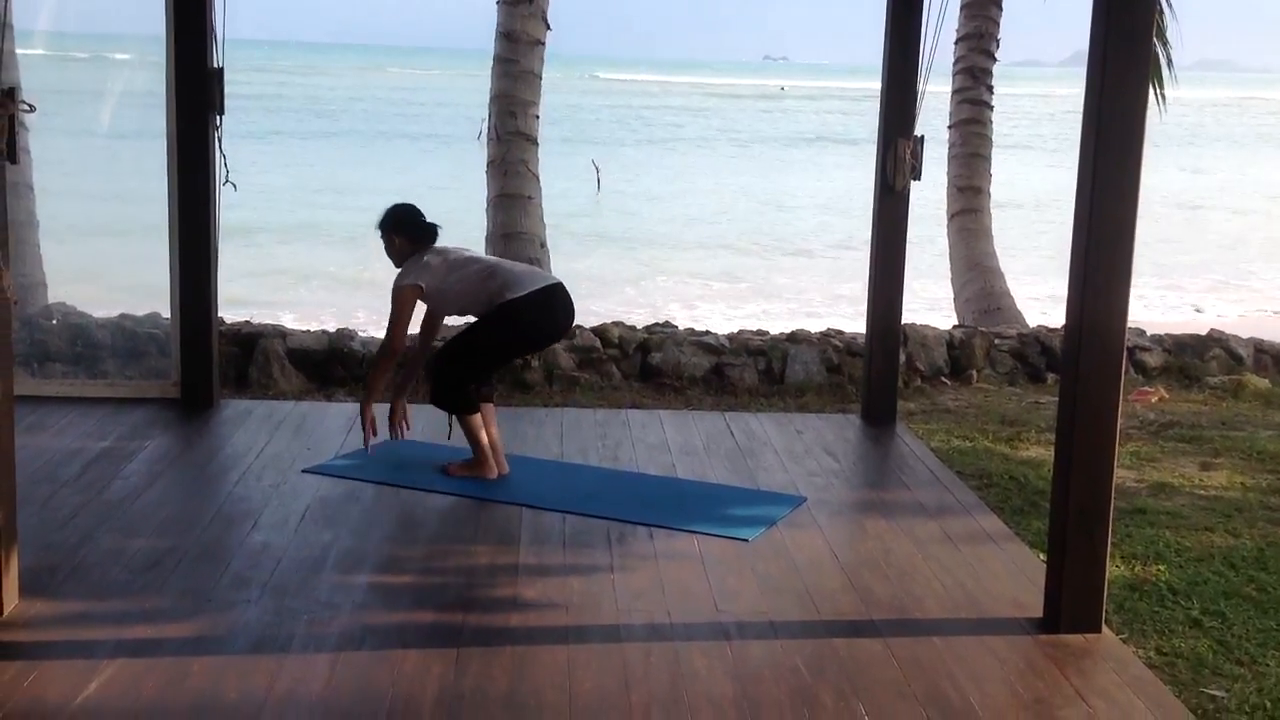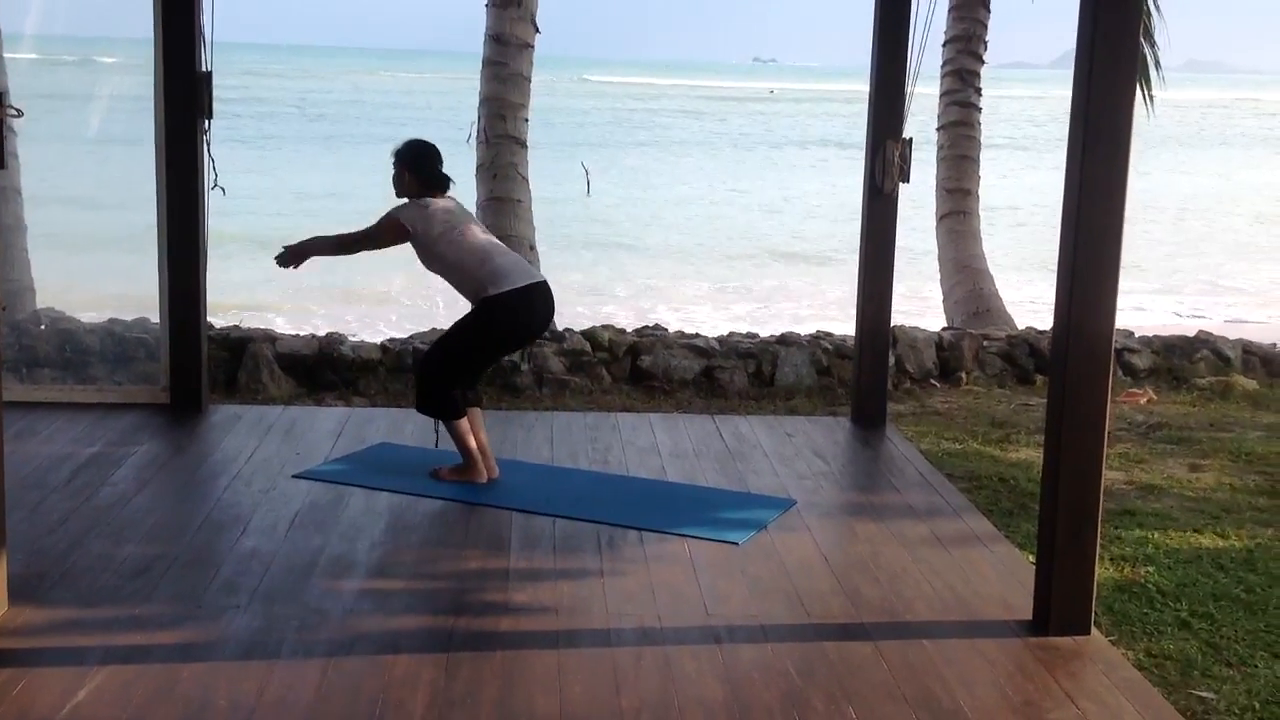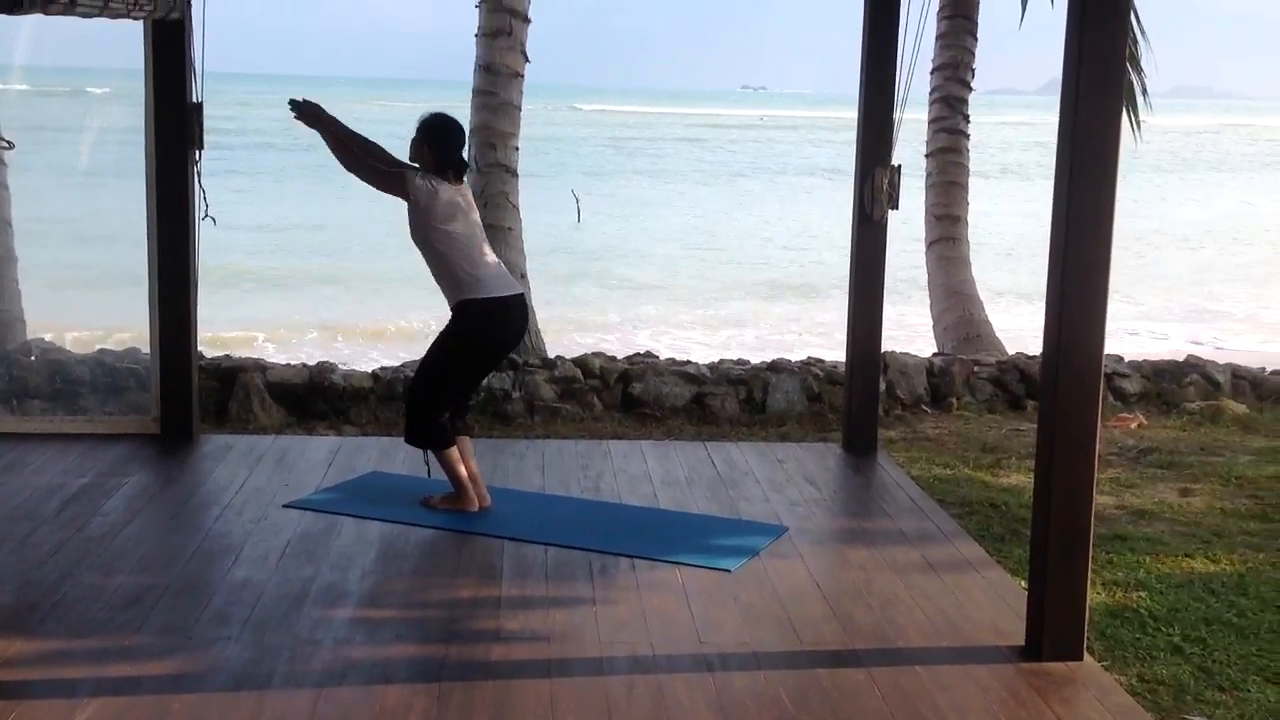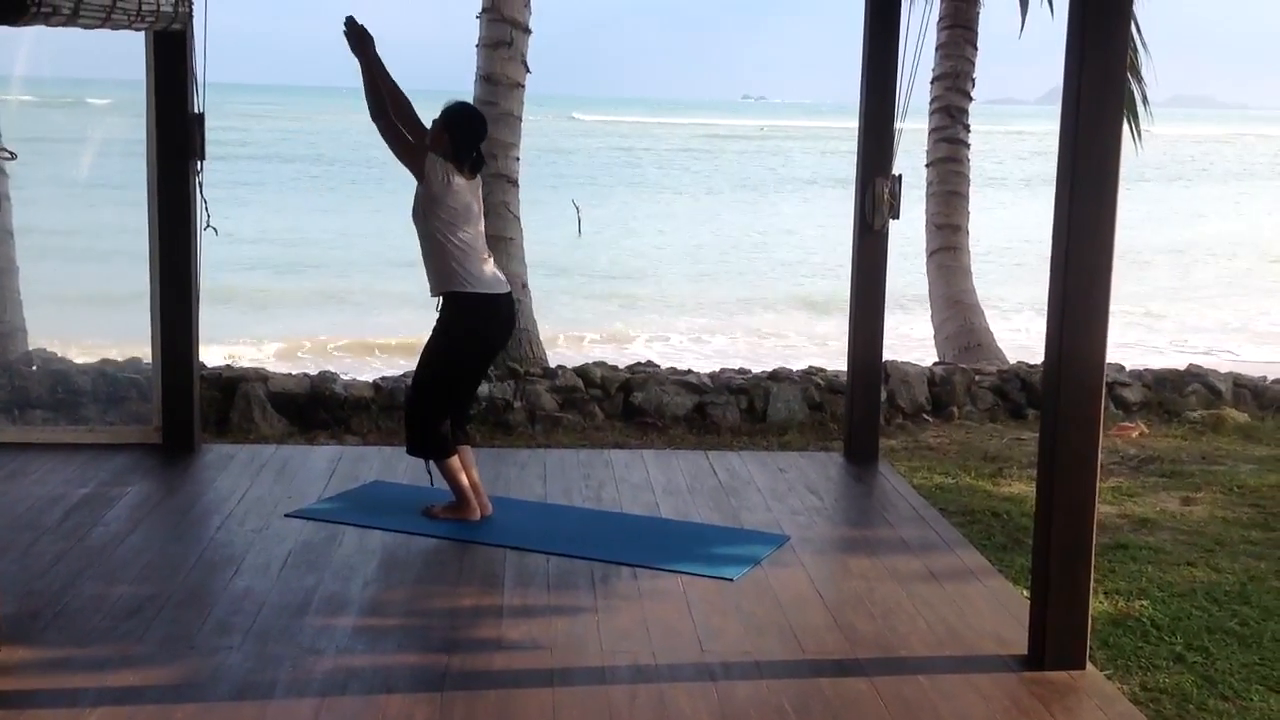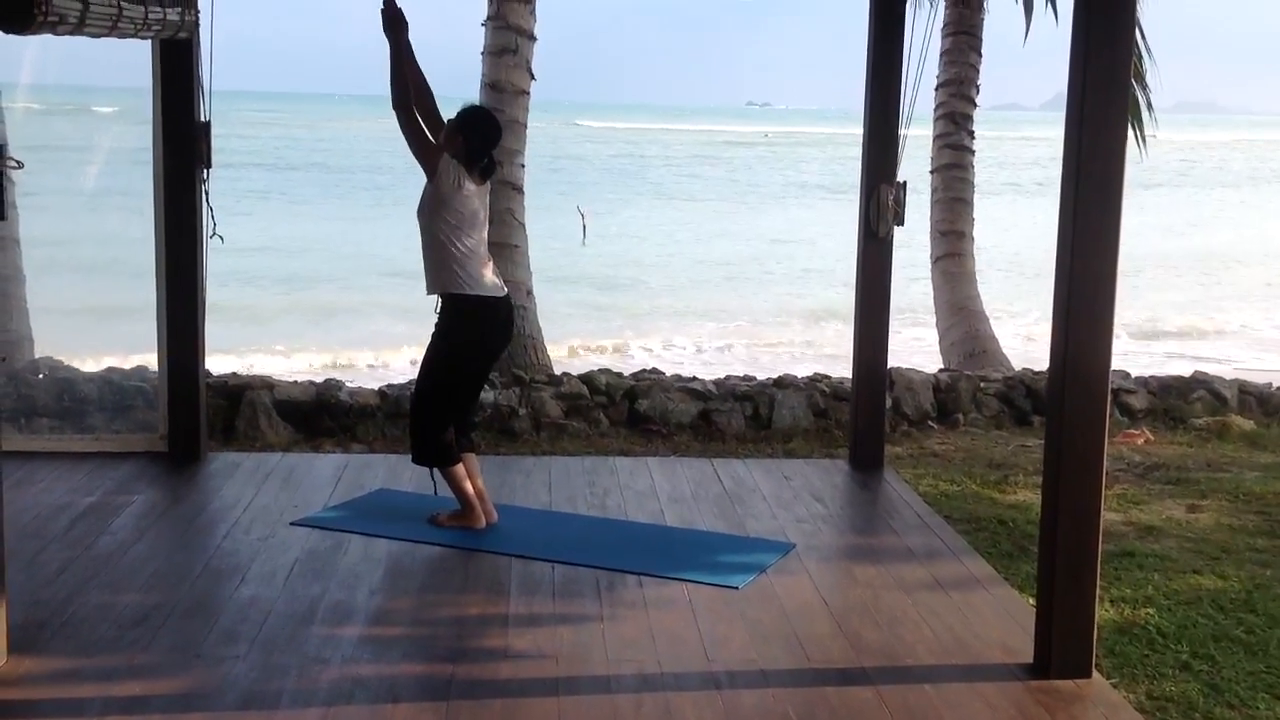
dt=0.4s
person 1, frame 1
left shoulder: (411, 275)
right shoulder: (443, 261)
left elbow: (393, 347)
right elbow: (425, 342)
left wrist: (366, 405)
right wrist: (399, 397)
left hip: (531, 308)
right hip: (556, 302)
left knee: (448, 368)
right knee: (472, 365)
left ankle: (484, 463)
right ankle: (495, 456)
person 1, frame 2
left shoulder: (415, 214)
right shoulder: (442, 205)
left elbow: (355, 242)
right elbow: (369, 236)
left wrist: (306, 248)
right wrist: (316, 245)
left hip: (510, 306)
right hip: (537, 298)
left knee: (435, 371)
right knee: (457, 368)
left ankle: (473, 467)
right ankle: (485, 461)
person 1, frame 3
left shoulder: (423, 189)
right shoulder: (453, 184)
left elbow: (359, 165)
right elbow: (385, 160)
left wrist: (322, 126)
right wrist: (331, 125)
left hip: (483, 314)
right hip: (510, 308)
left knee: (425, 400)
right knee: (447, 397)
left ankle: (465, 495)
right ankle: (476, 489)
person 1, frame 4
left shoulder: (436, 175)
right shoulder: (467, 176)
left elbow: (386, 121)
right elbow: (407, 119)
left wrist: (365, 59)
right wrist: (372, 59)
left hip: (470, 310)
right hip: (498, 307)
left knee: (425, 407)
right knee: (449, 405)
left ankle: (466, 503)
right ankle: (476, 496)
person 1, frame 5
left shoulder: (446, 175)
right shoulder: (475, 177)
left elbow: (406, 112)
right elbow: (426, 109)
left wrist: (397, 43)
right wrist: (403, 46)
left hip: (468, 314)
right hip: (494, 312)
left knee: (429, 415)
right knee: (453, 412)
left ankle: (471, 510)
right ankle: (481, 504)
